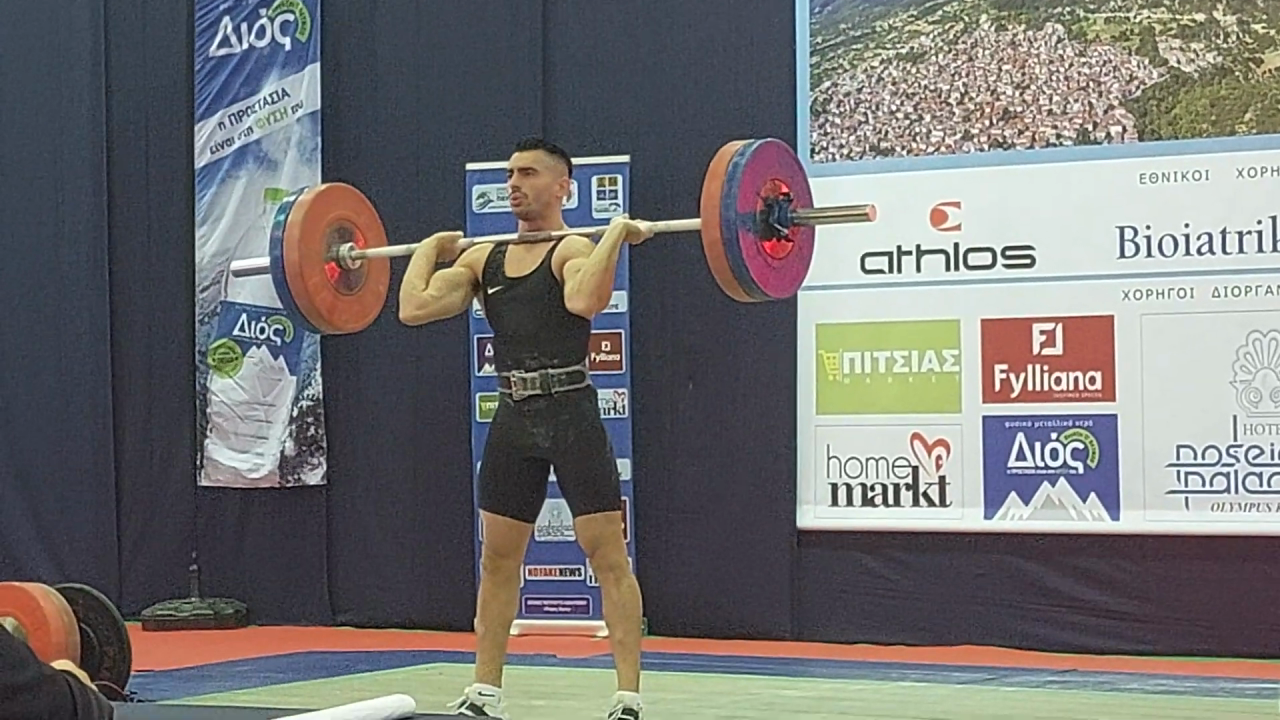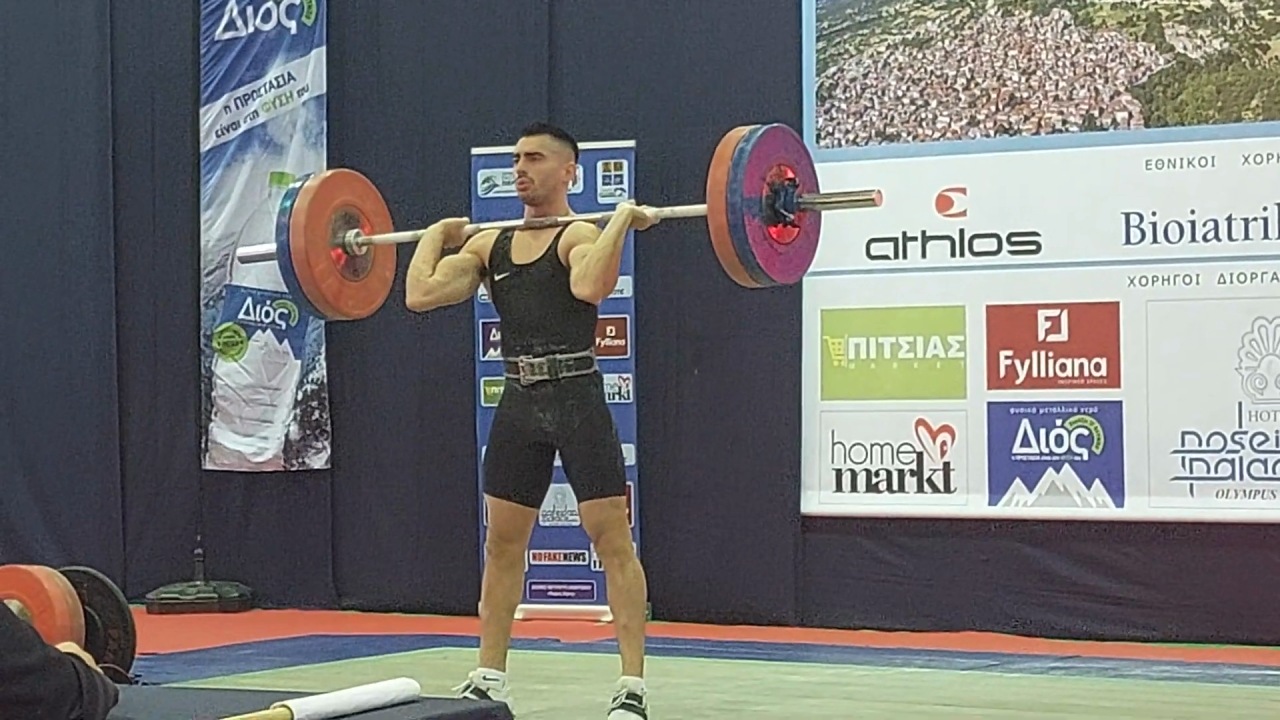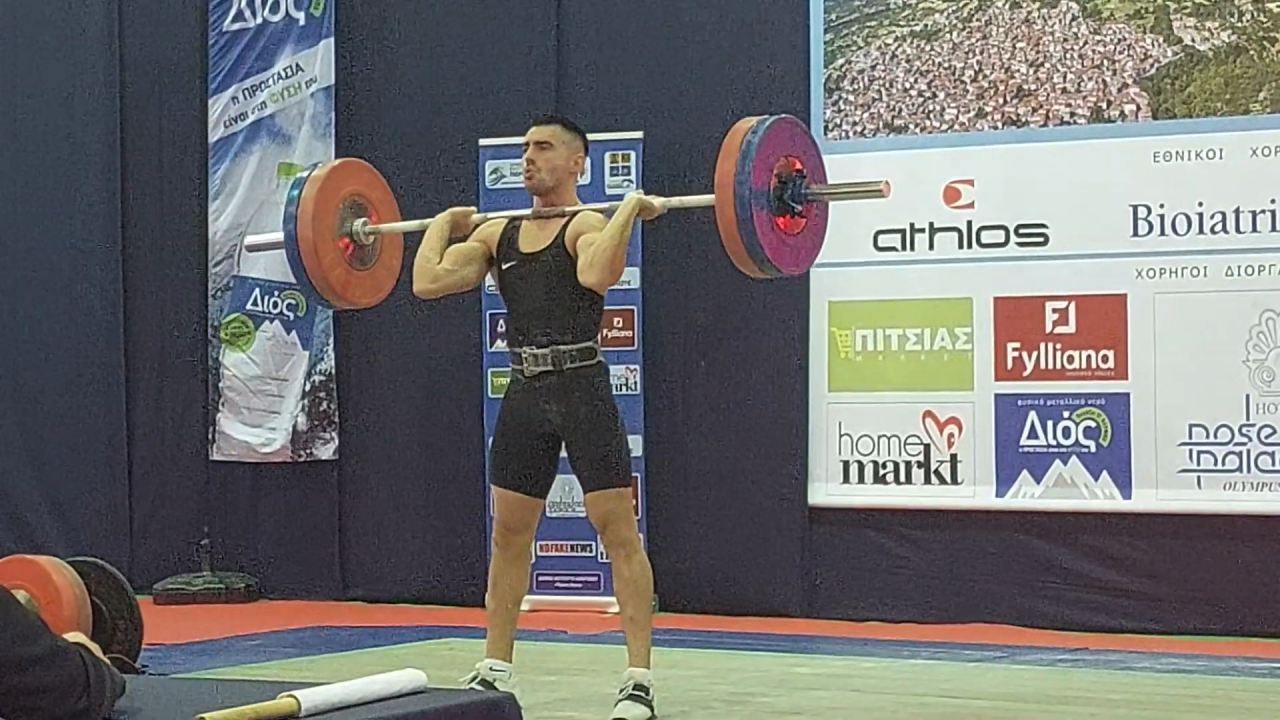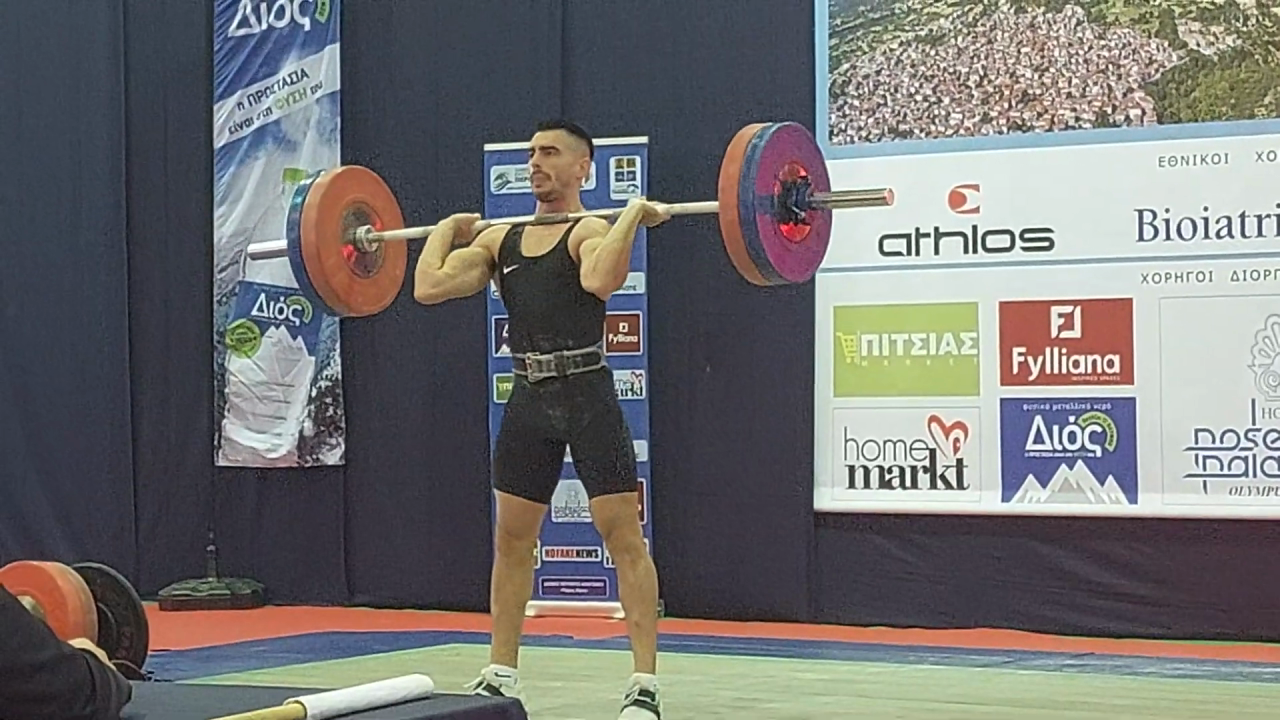
dt=0.5s
person 1, frame 1
left shoulder: (577, 249)
right shoulder: (483, 258)
left elbow: (583, 301)
right elbow: (413, 309)
left wrist: (617, 233)
right wrist: (429, 249)
left hip: (570, 412)
right hip: (512, 418)
left knee: (608, 557)
right knee: (498, 559)
person 1, frame 2
left shoulder: (583, 235)
right shoulder: (488, 244)
left elbow: (588, 287)
right elbow: (420, 295)
left wrist: (623, 219)
right wrist: (435, 236)
left hip: (575, 397)
right hip: (518, 402)
left knee: (613, 542)
right knee: (502, 544)
person 1, frame 3
left shoulder: (590, 224)
right shoulder: (495, 233)
left elbow: (595, 275)
right elbow: (427, 283)
left wrist: (629, 210)
right wrist: (442, 225)
left hip: (581, 389)
right hip: (524, 393)
left knee: (619, 533)
right knee: (508, 534)
right ankle: (495, 668)
person 1, frame 4
left shoulder: (593, 229)
right shoulder: (498, 238)
left elbow: (598, 282)
right elbow: (429, 288)
left wrist: (634, 214)
right wrist: (446, 232)
left hip: (586, 393)
right hip: (528, 399)
left knee: (623, 537)
right knee: (511, 539)
